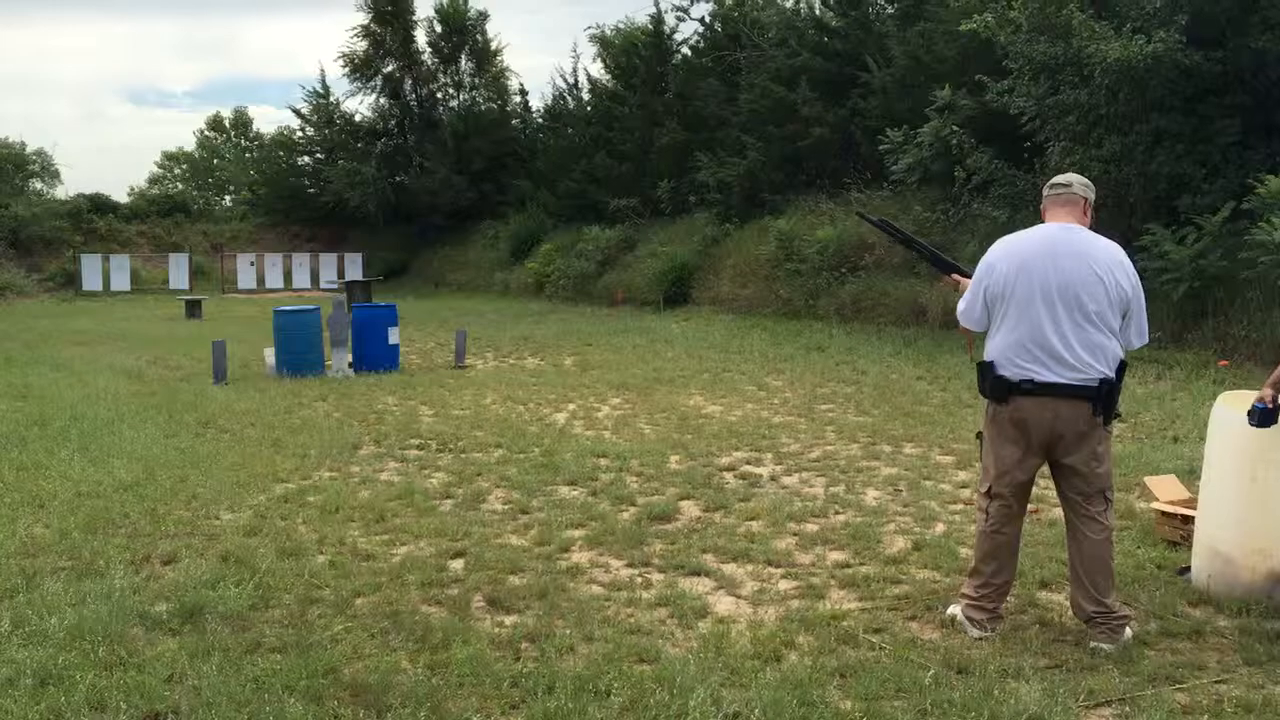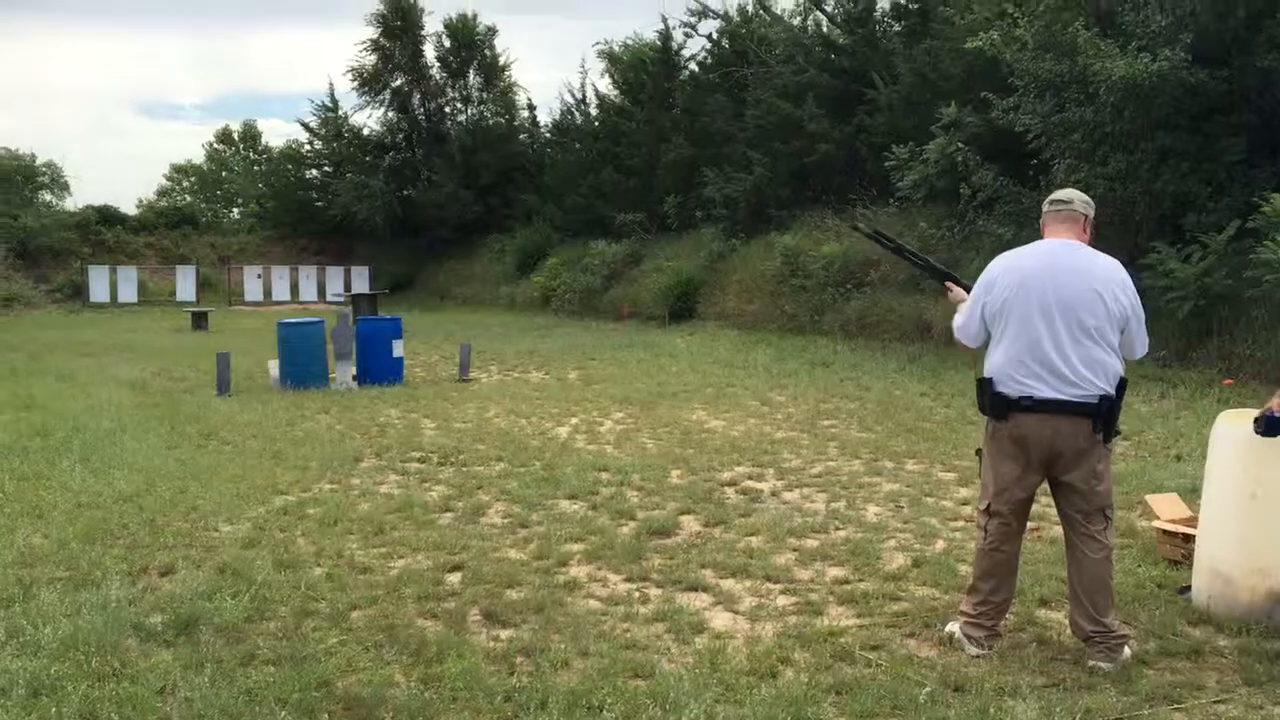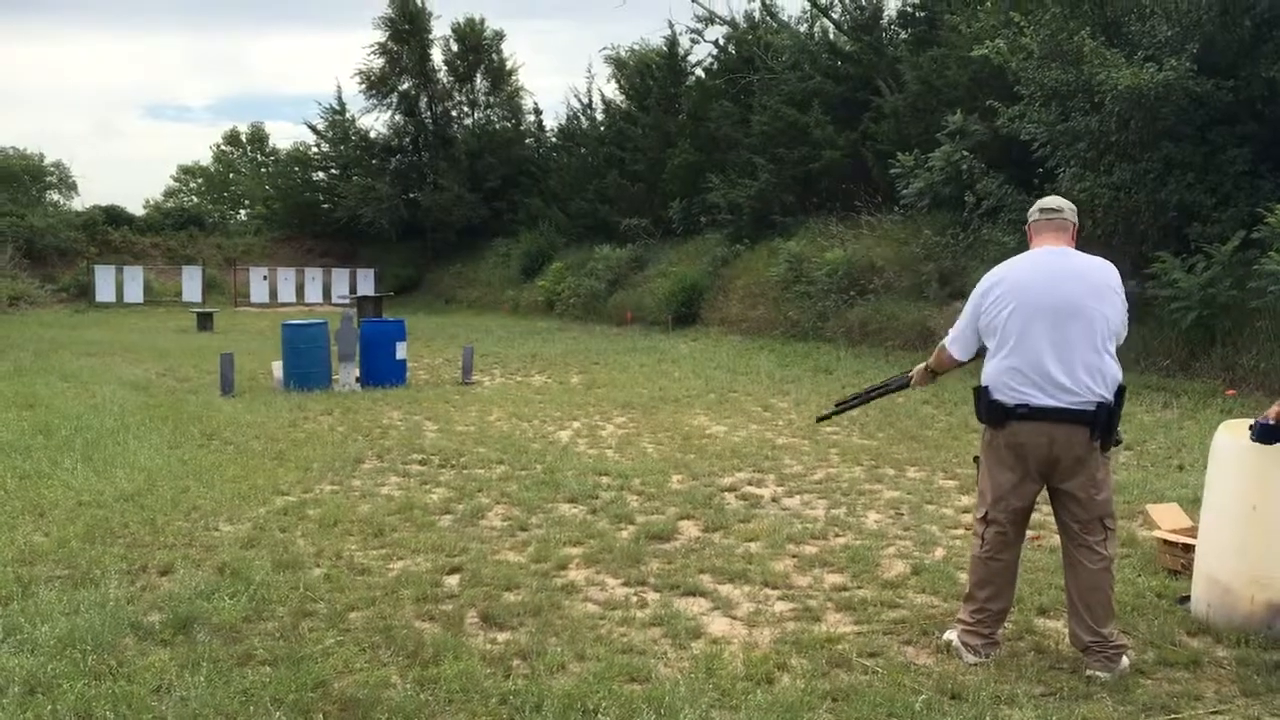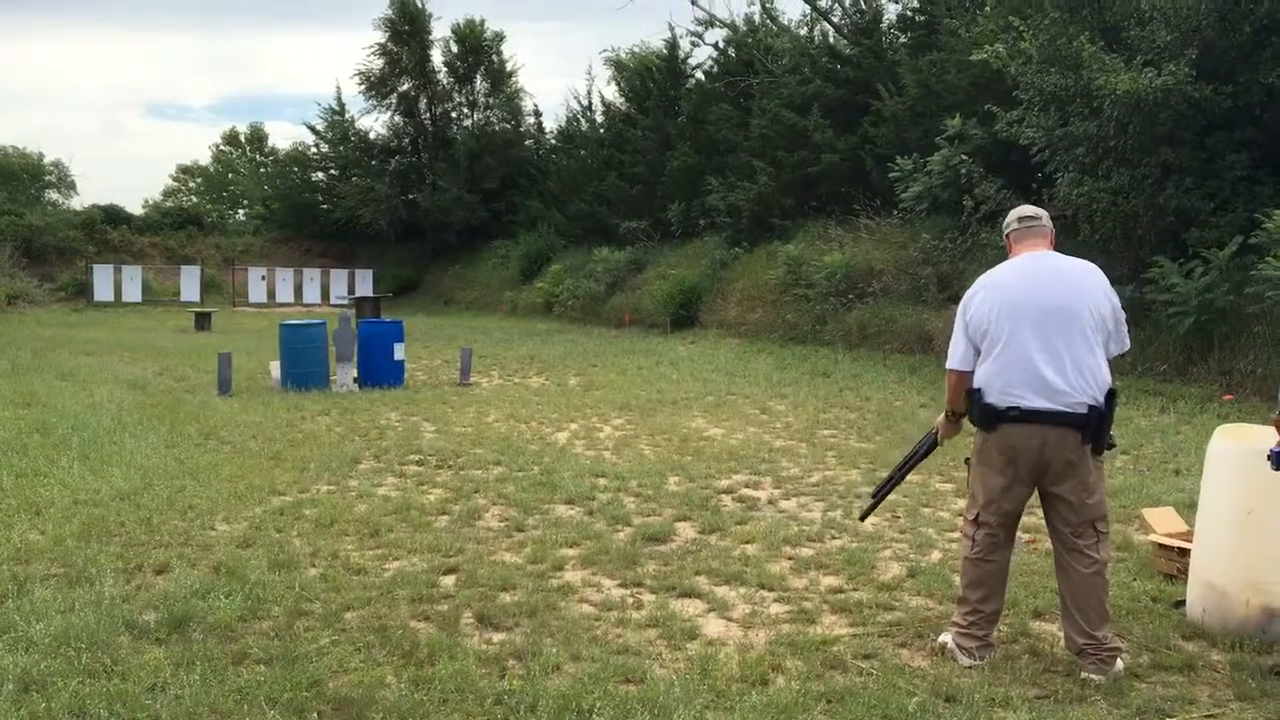
dt=0.4s
person 1, frame 1
left shoulder: (1005, 250)
right shoulder: (1113, 257)
left elbow: (970, 322)
right elbow: (1132, 339)
left wrist: (969, 290)
left hip: (1015, 402)
right hip: (1084, 407)
left knee: (999, 508)
right knee: (1091, 514)
left ankle: (981, 611)
right ankle: (1104, 622)
person 1, frame 2
left shoulder: (1005, 266)
right shoulder: (1112, 273)
left elbow: (968, 337)
right elbow: (1134, 349)
left wrist: (963, 303)
left hip: (1015, 419)
right hip: (1085, 423)
left knee: (998, 525)
right knee: (1091, 532)
left ankle: (979, 628)
right ankle: (1103, 642)
person 1, frame 3
left shoulder: (1000, 278)
right shoulder: (1105, 274)
left elbow: (957, 350)
left wrist: (929, 369)
left hip: (1012, 427)
right hip: (1083, 429)
left knee: (996, 533)
right knee: (1090, 540)
left ankle: (977, 637)
right ankle: (1101, 650)
person 1, frame 4
left shoulder: (985, 286)
right shoulder: (1091, 277)
left elbow: (960, 369)
right elbow: (1115, 346)
left wrist: (952, 416)
left hip: (1004, 431)
right hip: (1075, 432)
left knee: (987, 536)
right knee: (1084, 543)
left ankle: (971, 639)
right ankle: (1096, 653)
